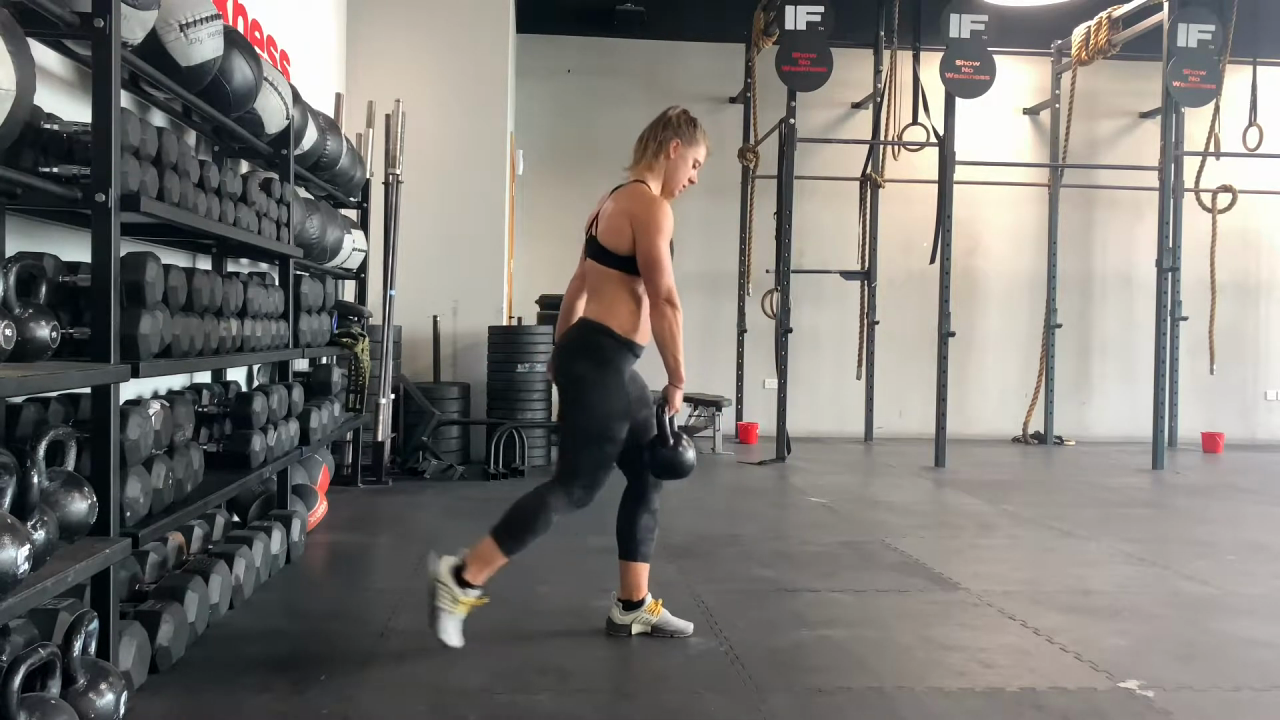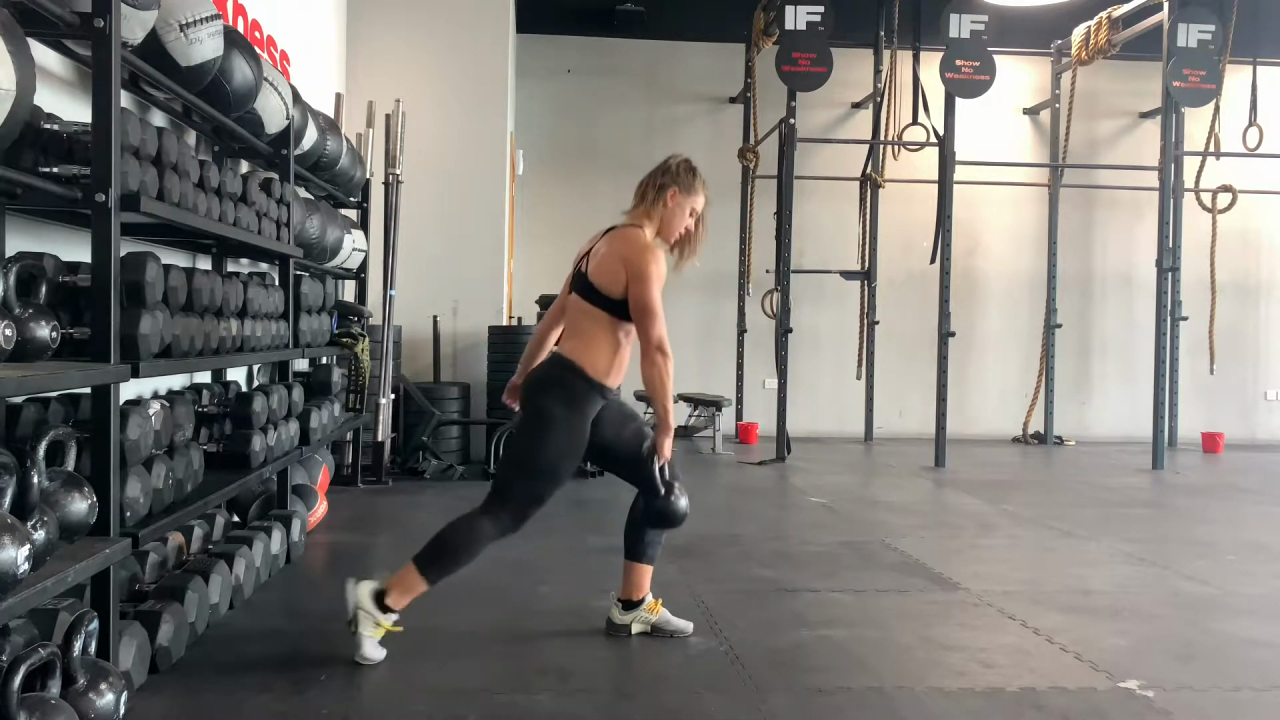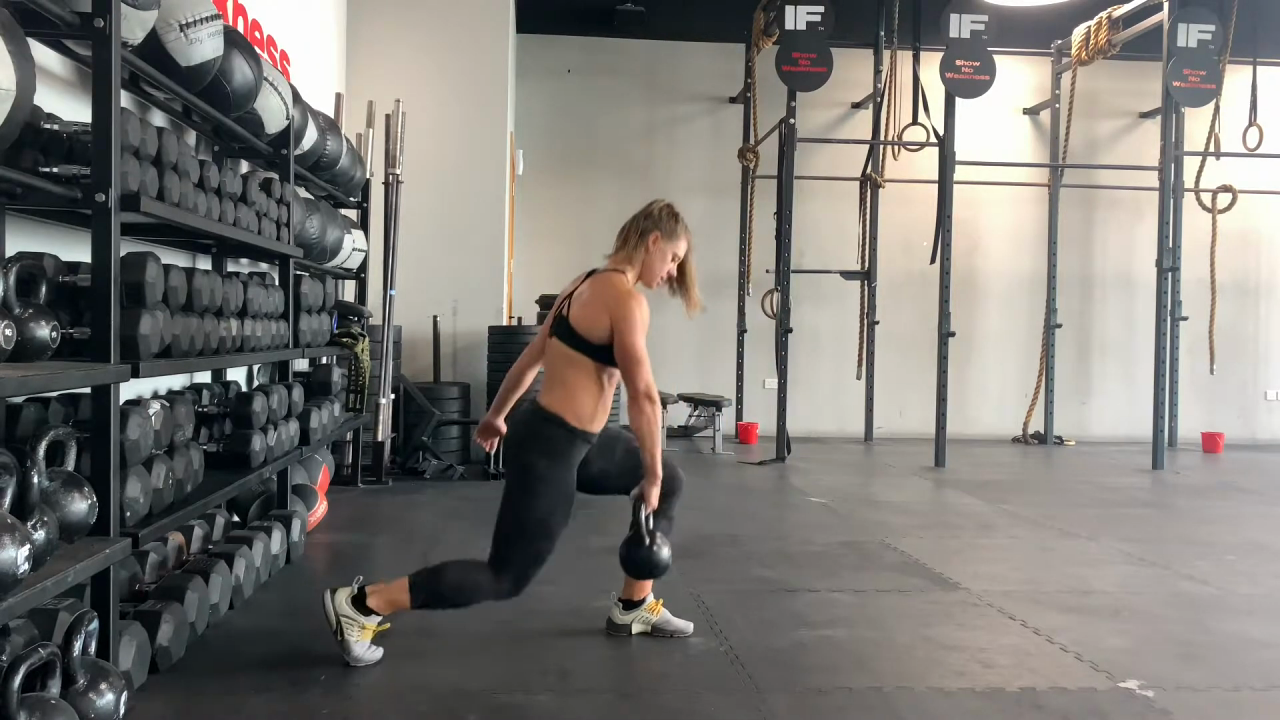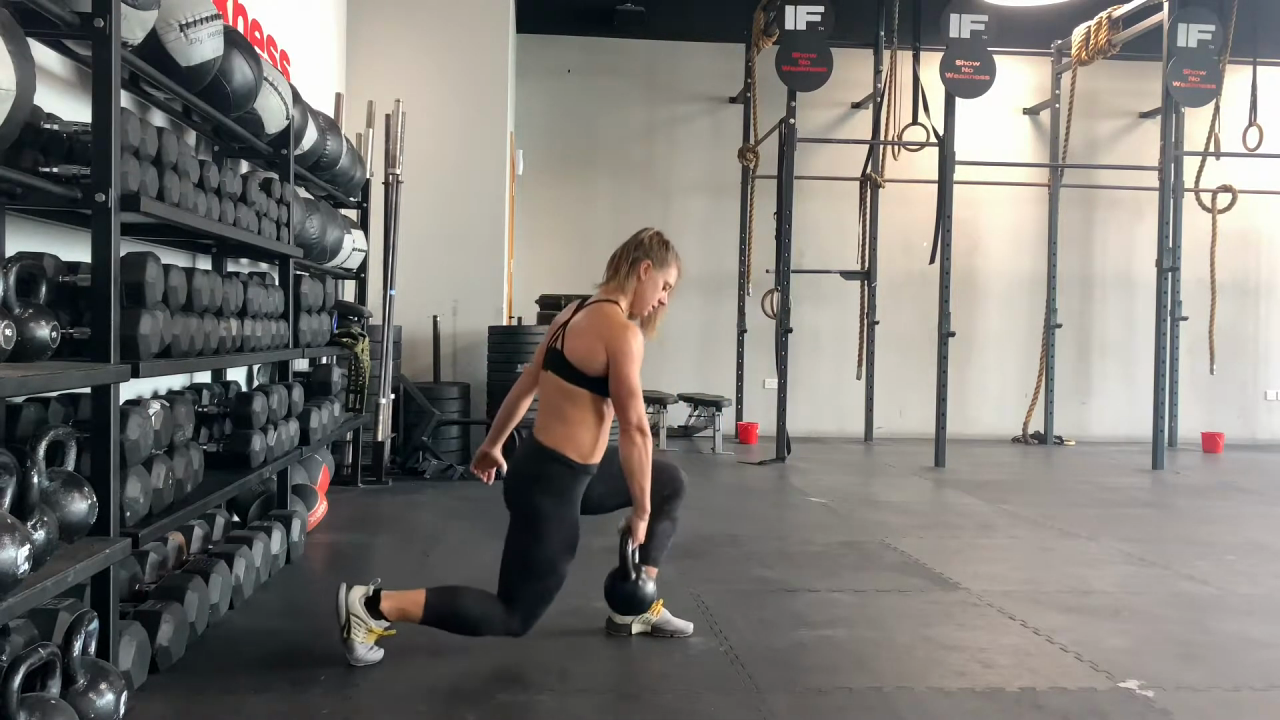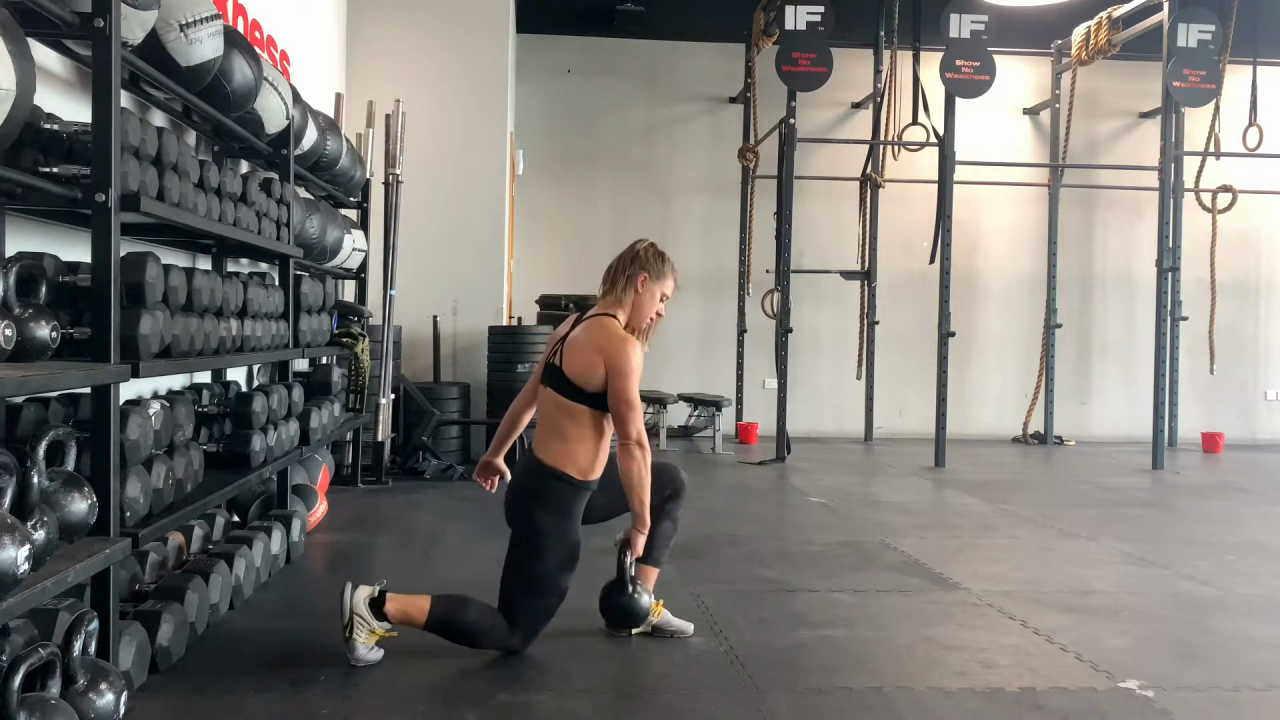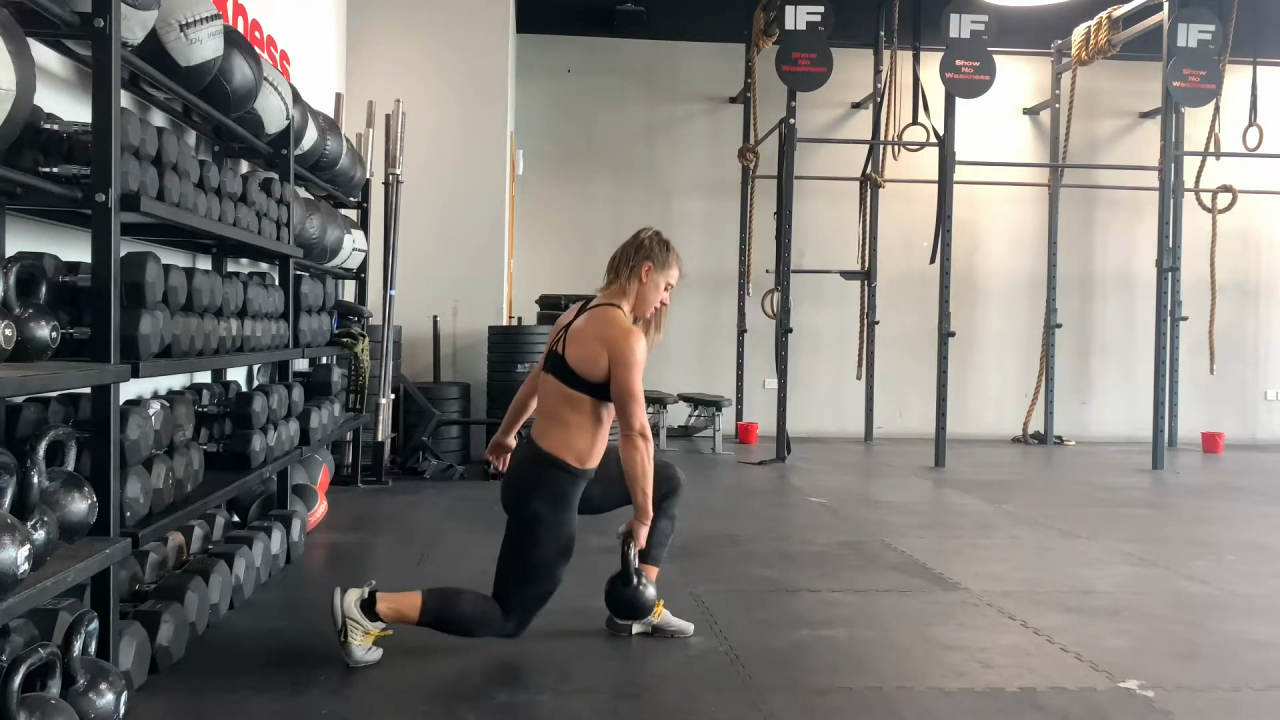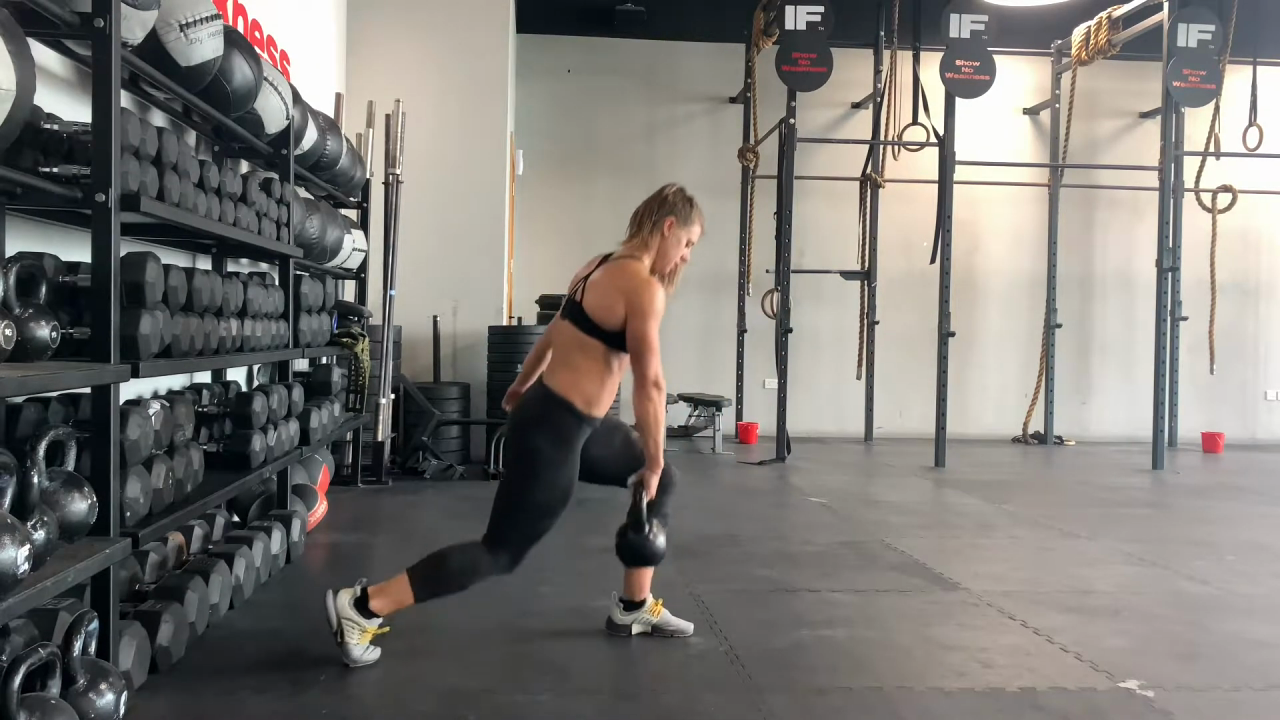
dt=0.2s
person 1, frame 1
left shoulder: (617, 199)
right shoulder: (651, 206)
left elbow: (579, 286)
right elbow: (664, 301)
left wrist: (564, 349)
right wrist: (677, 380)
left hip: (599, 357)
right hip: (600, 360)
left knee: (648, 477)
right knee: (575, 485)
left ankle: (633, 606)
right ankle: (461, 579)
person 1, frame 2
left shoulder: (609, 240)
right shoulder: (644, 253)
left elbow: (555, 315)
right elbow: (655, 347)
left wrist: (524, 376)
right wrist: (665, 429)
left hip: (584, 397)
right hip: (564, 398)
left knee: (660, 482)
right knee: (504, 512)
left ankle: (633, 606)
right ankle: (379, 602)
person 1, frame 3
left shoulder: (586, 283)
right shoulder: (626, 300)
left elbow: (532, 356)
right elbow: (643, 396)
left wrist: (498, 415)
right wrist: (651, 476)
left hip: (571, 438)
right hip: (550, 450)
left knee: (671, 484)
right knee: (506, 576)
left ankle: (633, 607)
right ankle: (360, 605)
person 1, frame 4
left shoulder: (575, 313)
right shoulder: (621, 331)
left elbow: (525, 386)
right elbow: (634, 428)
left wrist: (492, 445)
right wrist: (640, 512)
left hip: (558, 467)
right hip: (552, 484)
left knee: (670, 485)
right knee: (514, 616)
left ankle: (634, 609)
right ankle: (371, 607)
person 1, frame 5
left shoulder: (573, 326)
right shoulder: (620, 346)
left elbow: (527, 399)
right elbow: (632, 442)
left wrist: (494, 455)
right wrist: (640, 526)
left hip: (548, 480)
right hip: (553, 499)
left knee: (671, 485)
right knee: (514, 632)
right ankle: (376, 607)
person 1, frame 6
left shoulder: (578, 314)
right shoulder: (624, 336)
left elbow: (535, 383)
right elbow: (635, 434)
left wrist: (505, 436)
right wrist: (643, 516)
left hip: (555, 470)
right hip: (550, 487)
left knee: (667, 483)
right knee: (508, 616)
right ankle: (368, 608)
person 1, frame 7
left shoulder: (601, 266)
right shoulder: (643, 287)
left elbow: (554, 333)
right elbow: (648, 384)
left wrist: (522, 385)
right wrist: (652, 464)
left hip: (561, 416)
right hip: (554, 432)
left knee: (663, 479)
right knee: (500, 550)
left ankle: (633, 607)
right ankle: (361, 606)
